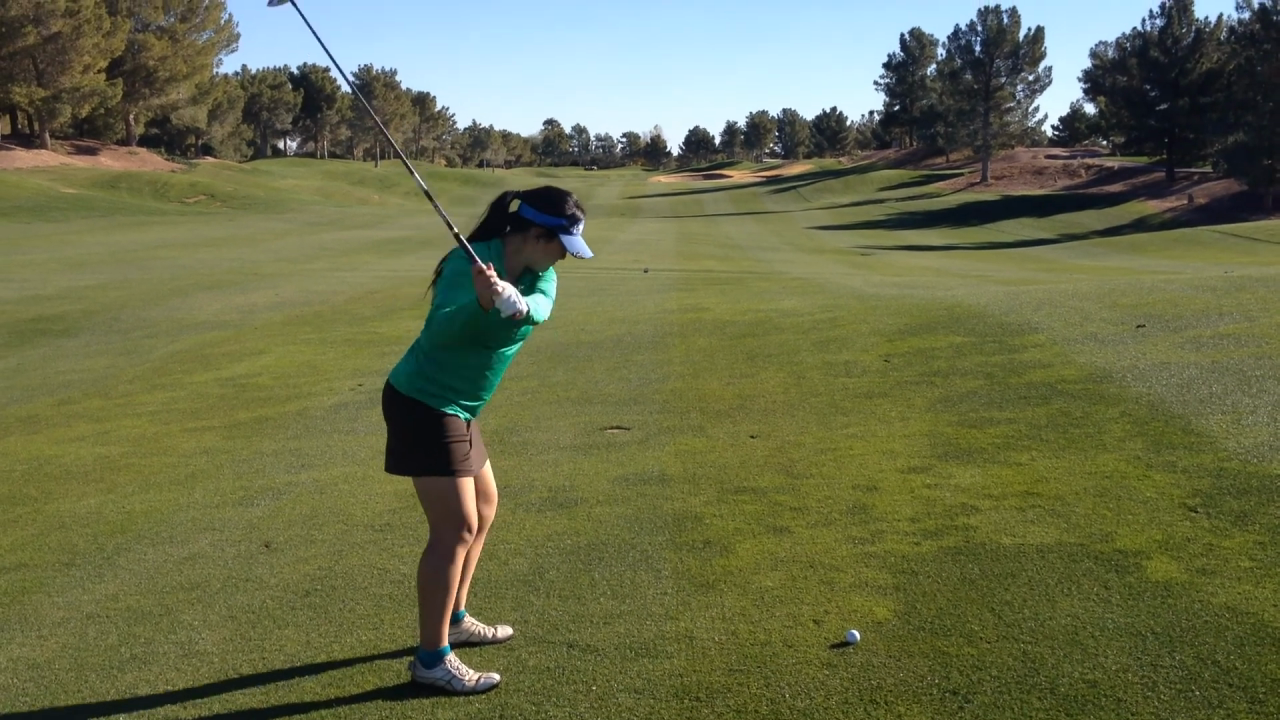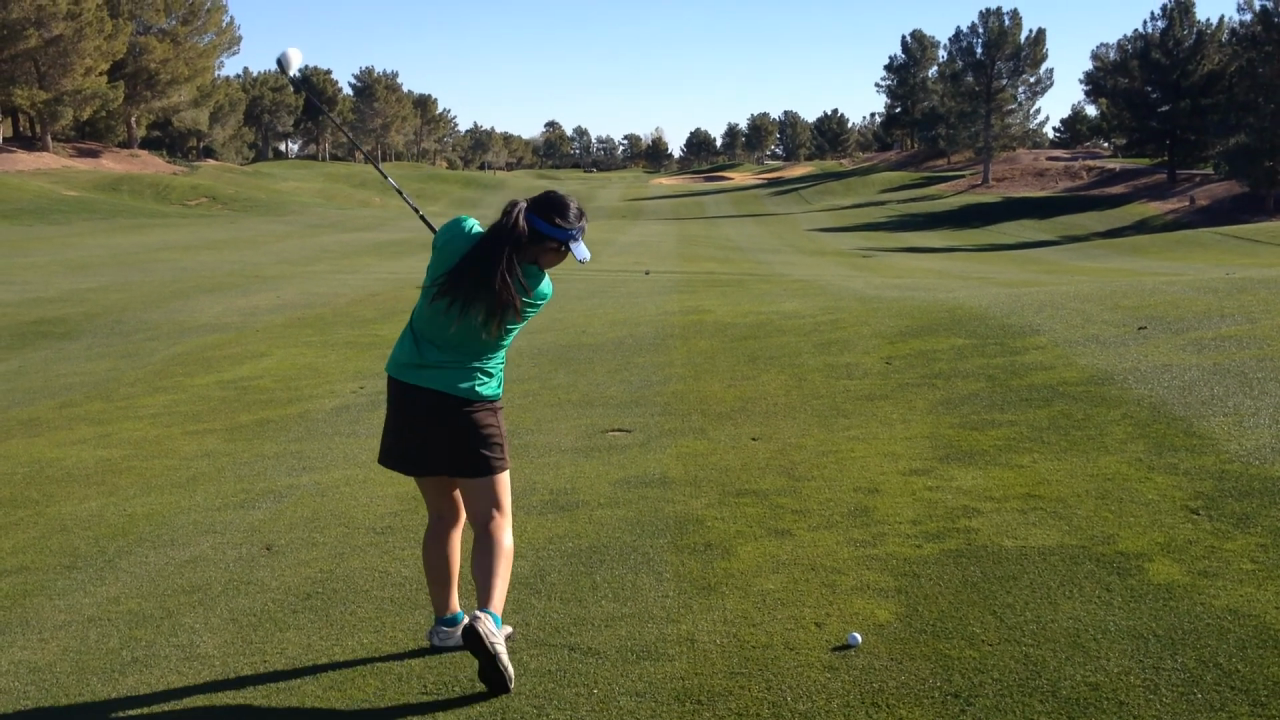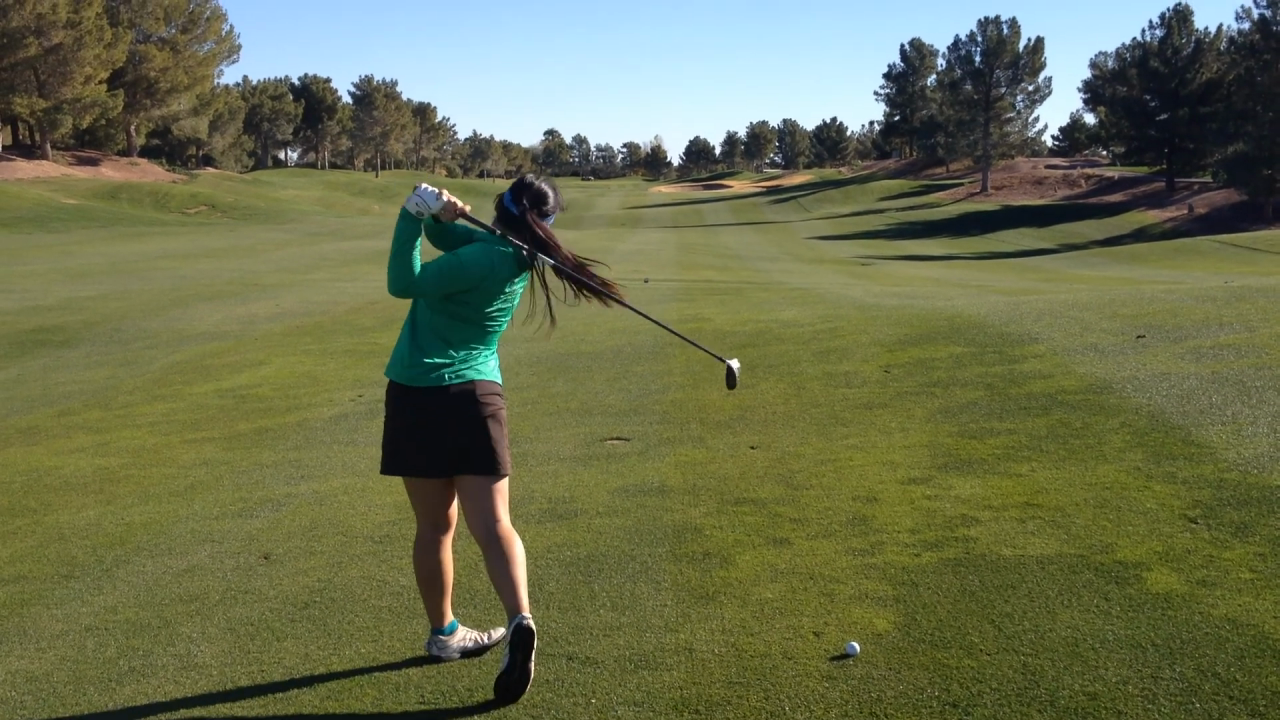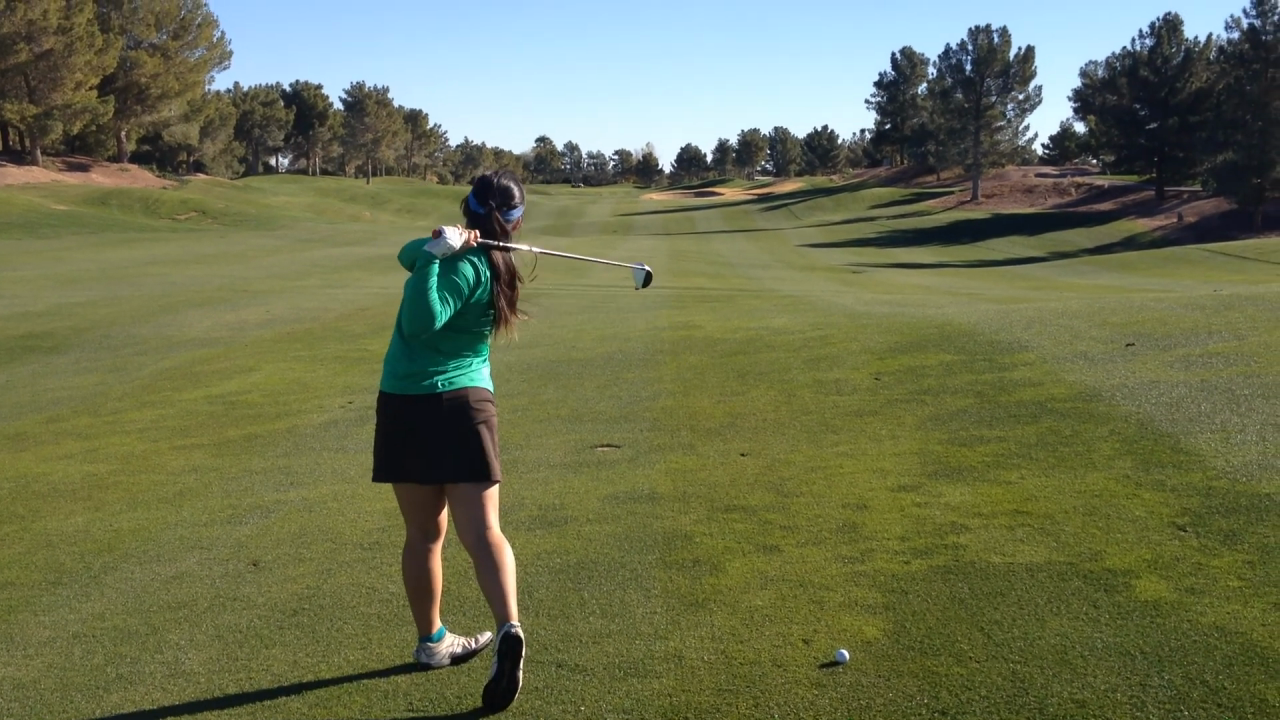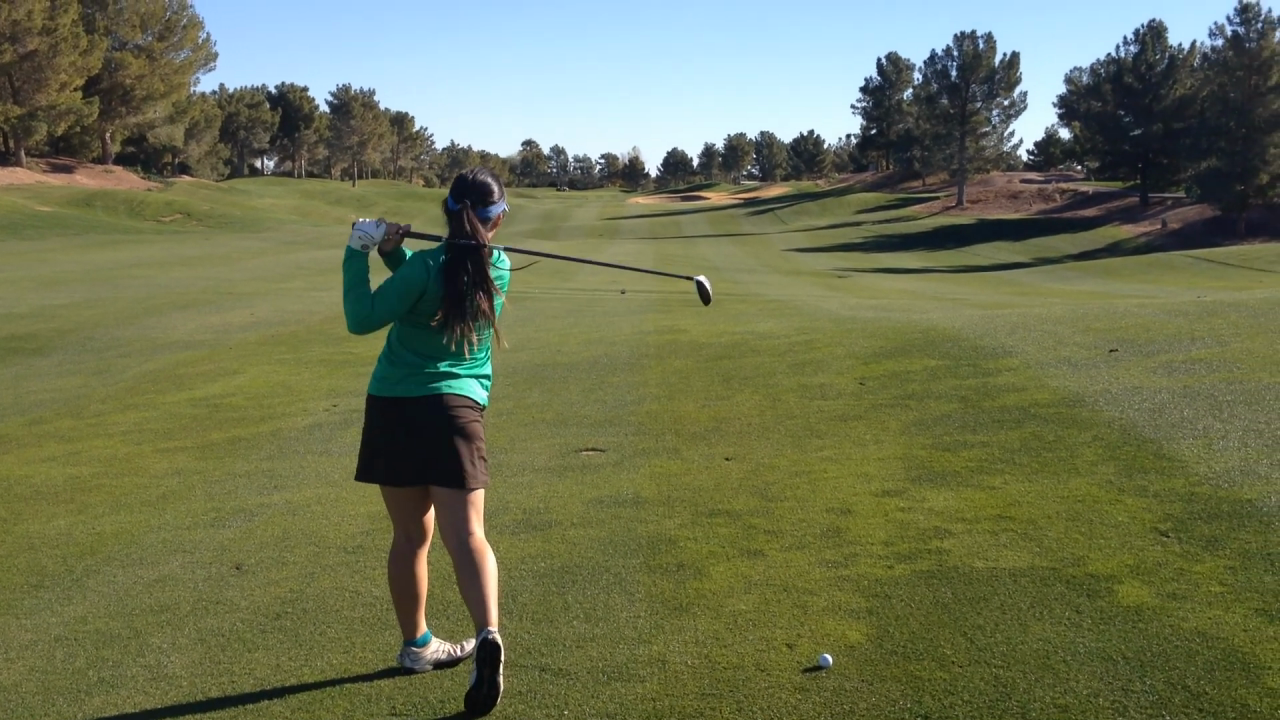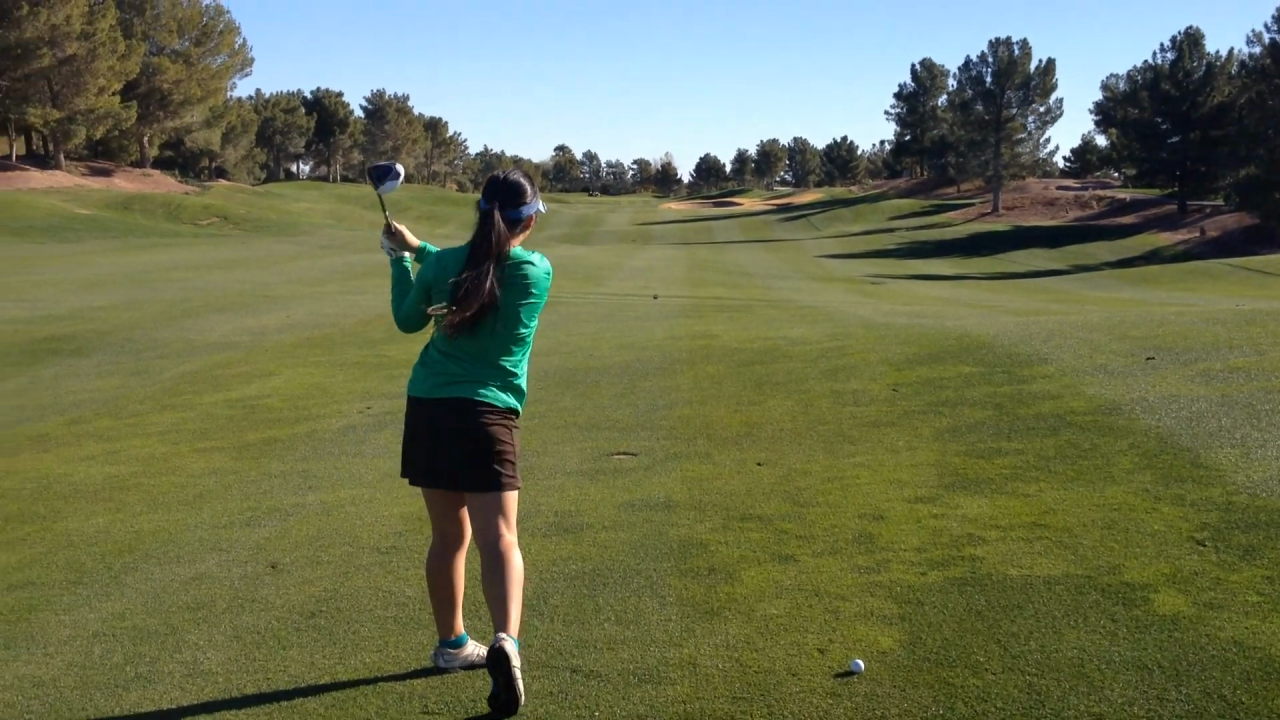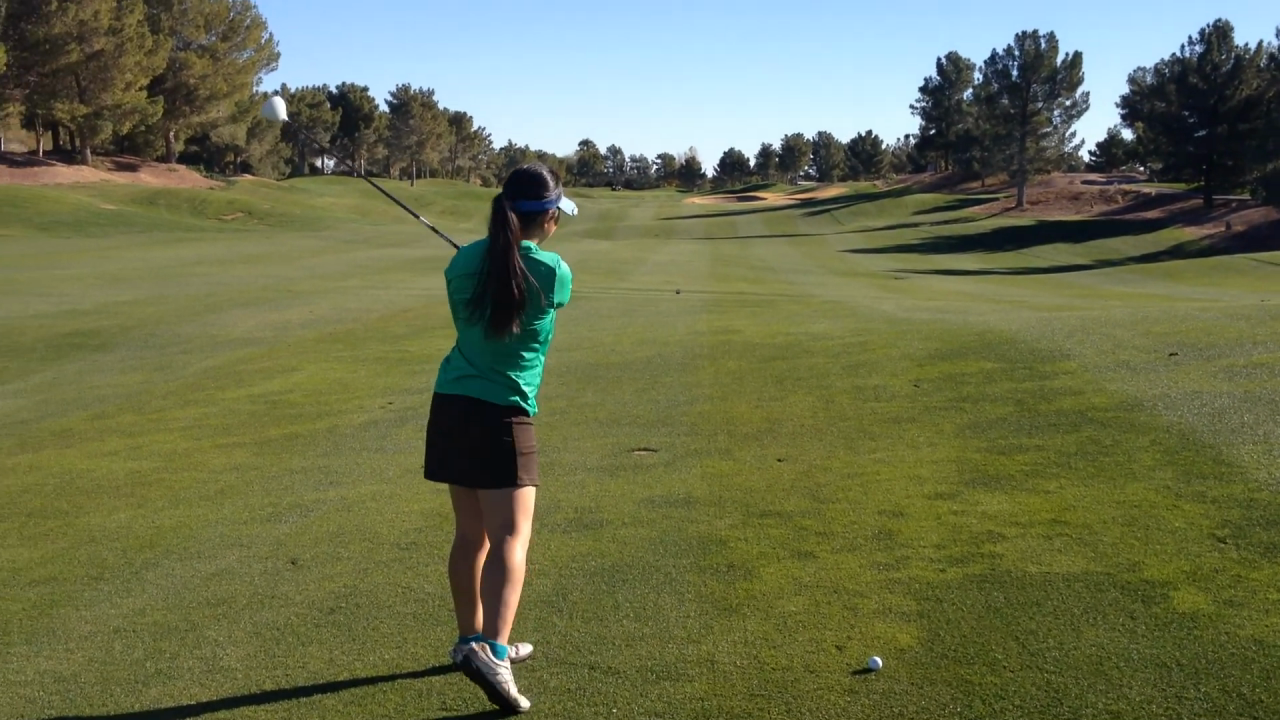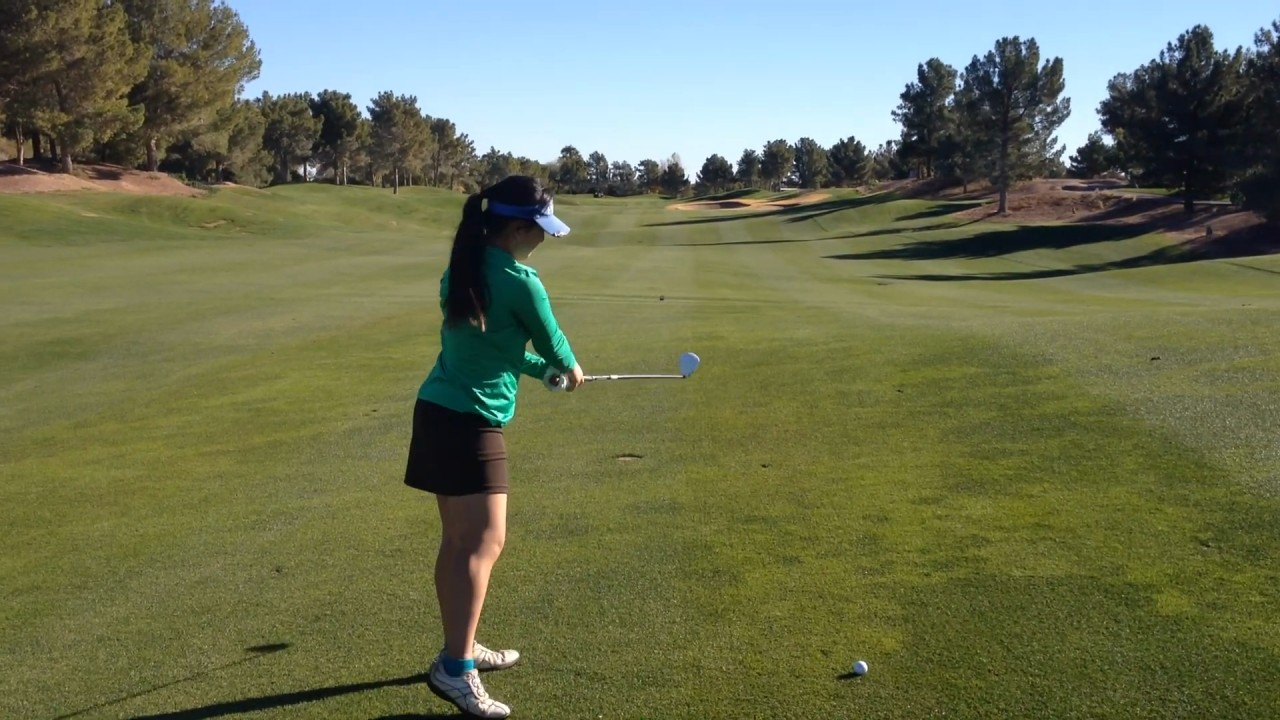
dt=0.3s
person 1, frame 1
left shoulder: (542, 277)
right shoulder: (470, 261)
left elbow: (536, 308)
right elbow: (441, 334)
left wrist: (514, 302)
right wrist: (480, 301)
left hip: (453, 407)
right hip: (423, 404)
left knee: (479, 510)
right knee: (456, 527)
left ankle: (451, 620)
right ankle: (431, 658)
person 1, frame 2
left shoulder: (462, 236)
right shoulder: (538, 289)
left elbow: (452, 235)
left hip: (410, 392)
right hip: (469, 406)
left knee: (444, 513)
right knee: (494, 521)
left ankle: (448, 625)
right ankle: (486, 622)
person 1, frame 3
left shoulder: (483, 258)
right shoulder: (513, 257)
left elbow: (402, 282)
right elbow: (443, 234)
left wrist: (415, 211)
left hip: (416, 396)
right hip: (474, 397)
left knee: (435, 524)
right knee: (492, 524)
left ankle: (443, 632)
right ankle: (519, 622)
person 1, frame 4
left shoulder: (465, 268)
right shoulder: (499, 263)
left elbow: (418, 324)
left wrist: (435, 251)
left hip: (405, 404)
right hip: (466, 404)
left knee: (424, 531)
right knee: (482, 531)
left ankle: (431, 639)
right ankle: (509, 629)
person 1, frame 5
left shoulder: (425, 268)
right shoulder: (497, 266)
left elbow: (362, 320)
left wrist: (359, 250)
right wrist: (393, 247)
left hip: (393, 407)
right hip: (456, 409)
left knee: (410, 535)
right knee: (466, 536)
left ankle: (416, 644)
right ankle: (487, 636)
person 1, frame 6
left shoulder: (442, 266)
right shoulder: (539, 272)
left elbow: (405, 321)
left wrist: (399, 261)
right wrist: (418, 249)
left hip: (427, 408)
right hip: (485, 414)
left knee: (449, 535)
right knee: (499, 538)
left ankle: (452, 643)
right ankle: (505, 644)
person 1, frame 7
left shoulder: (464, 262)
right shoulder: (555, 272)
left hip: (452, 405)
right hip: (502, 414)
left knee: (472, 533)
right knee: (511, 535)
left ankle: (473, 640)
right ankle: (492, 650)
person 1, frame 8
left shoulder: (462, 268)
right shoulder: (520, 281)
right elbow: (548, 342)
left wrist: (543, 369)
right wrist: (569, 369)
left hip: (440, 411)
right hip: (470, 421)
left knee: (460, 539)
right knee: (485, 543)
left ankle: (461, 647)
right ankle: (454, 668)
